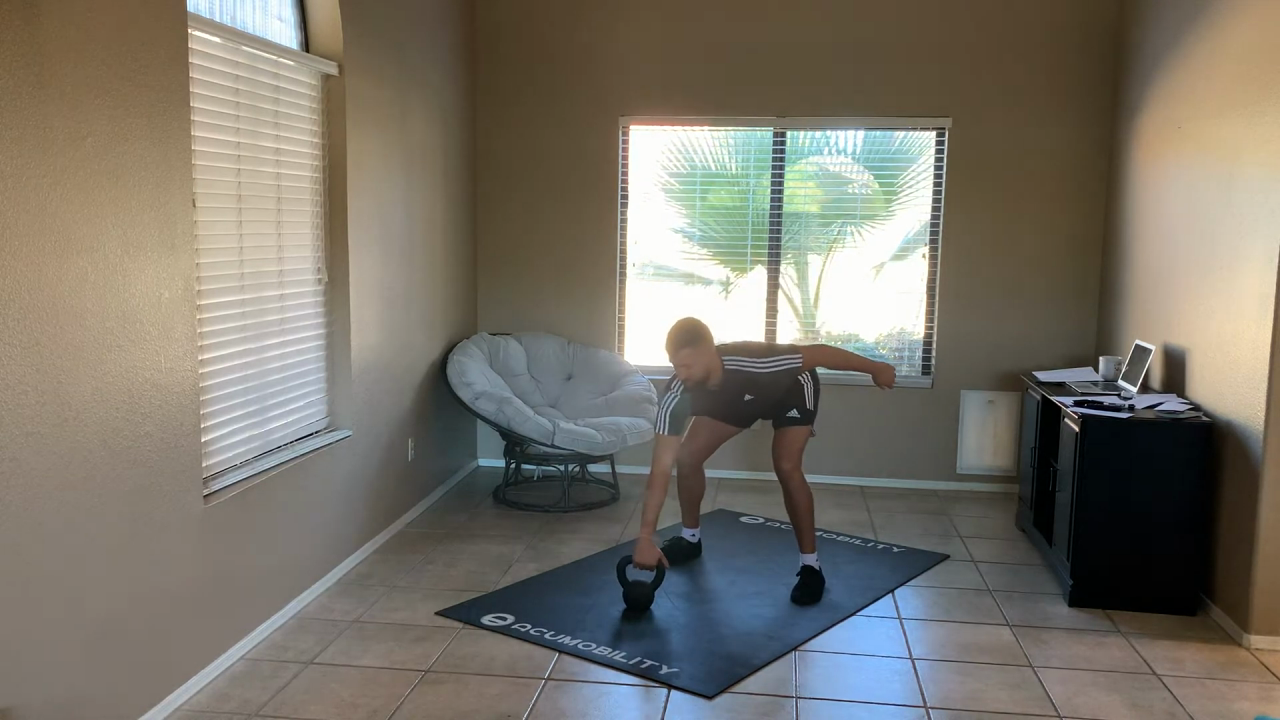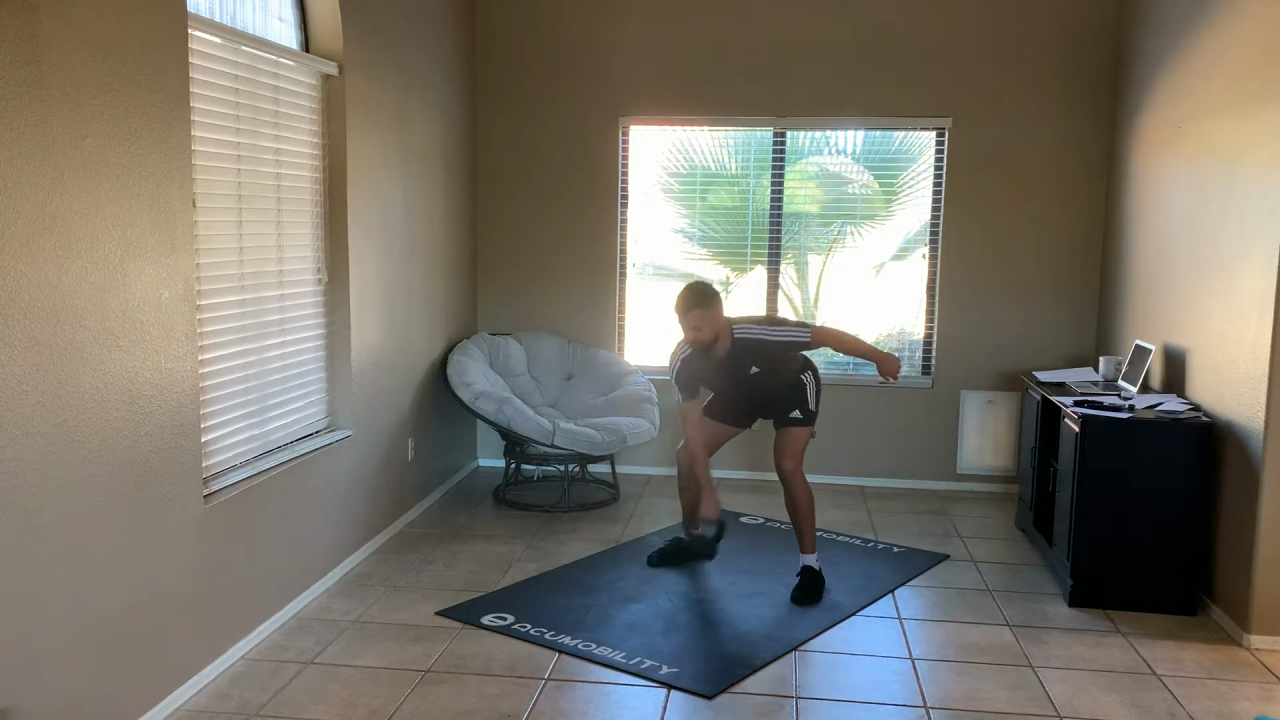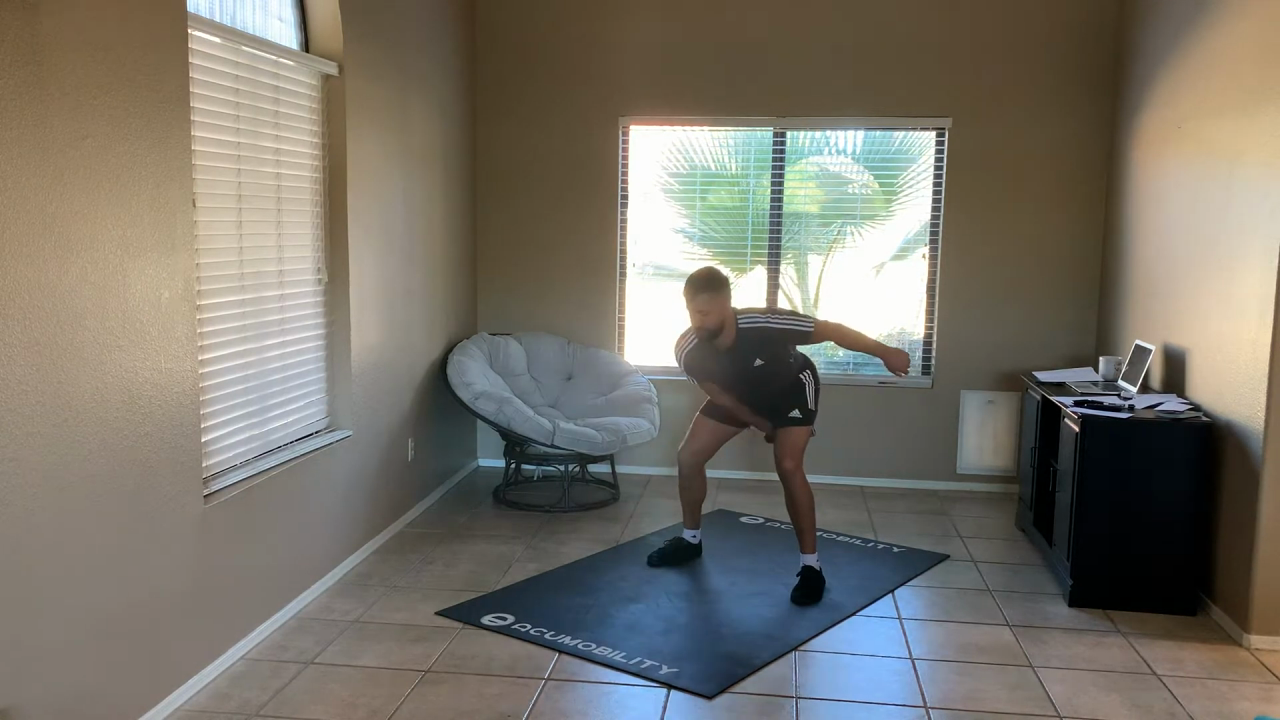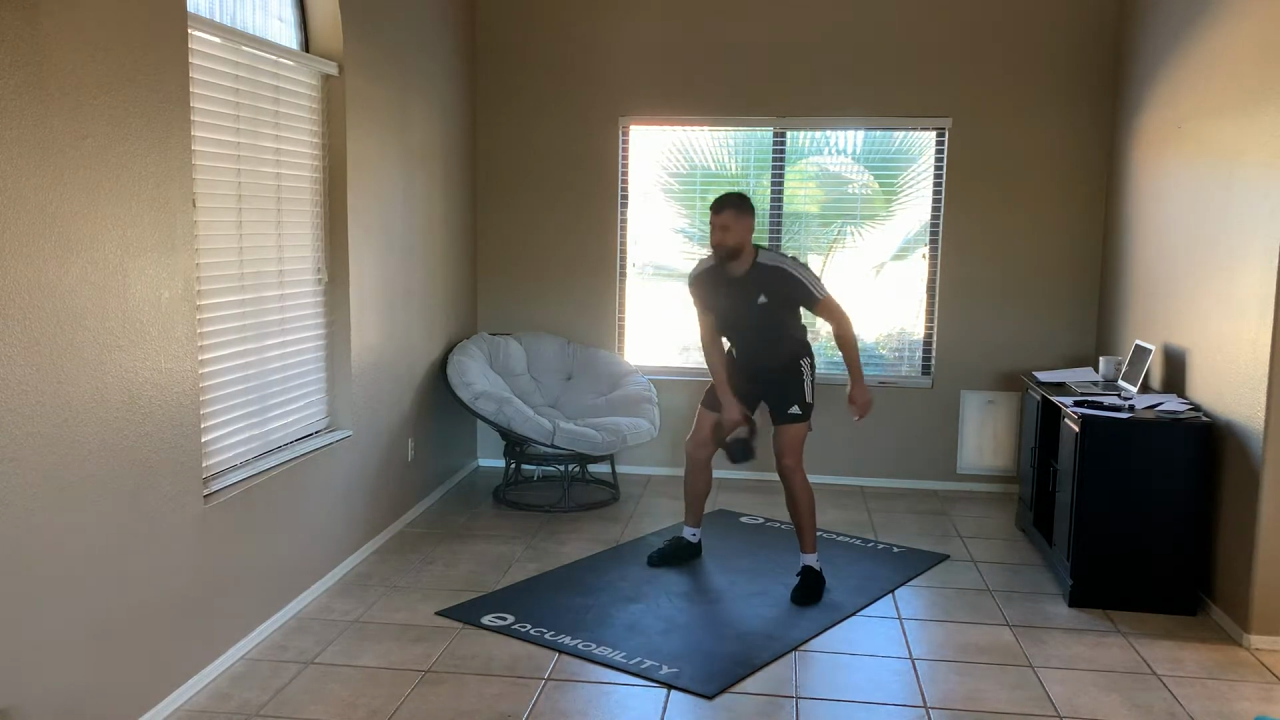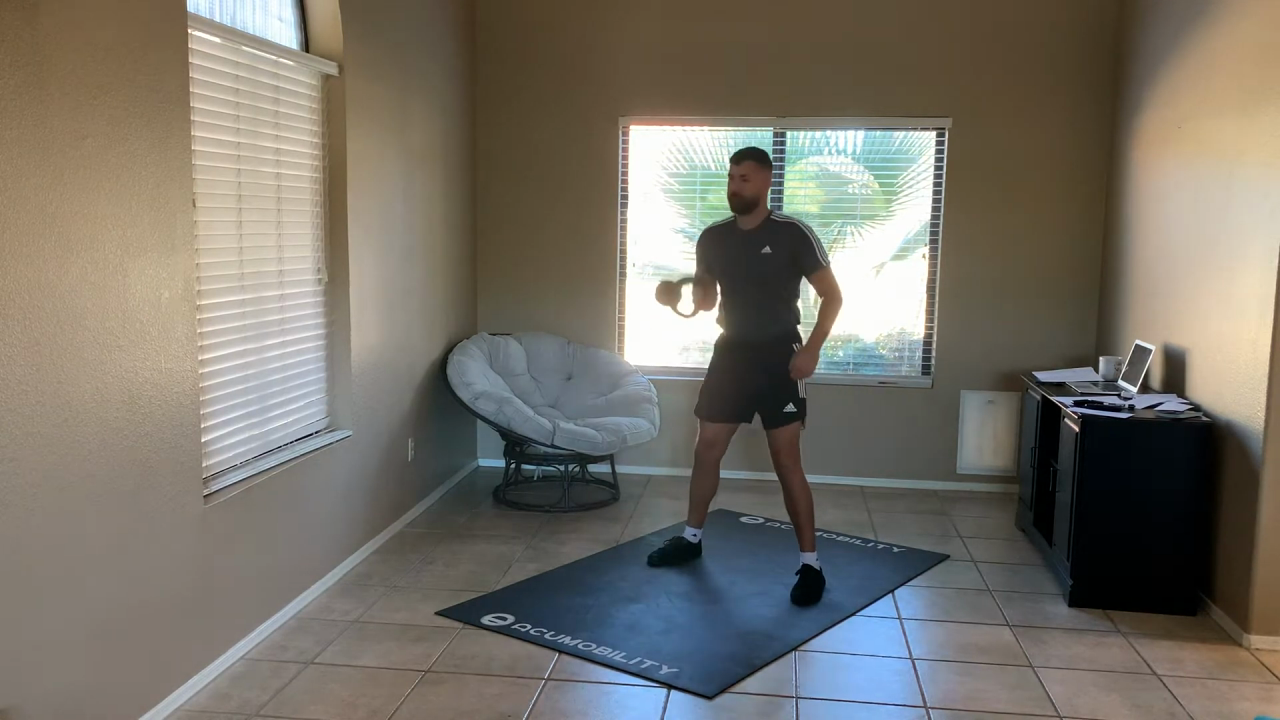
dt=0.3s
person 1, frame 1
left shoulder: (753, 363)
right shoulder: (677, 396)
left elbow: (818, 353)
right elbow: (661, 468)
left wrist: (875, 368)
right wrist: (646, 539)
left hip: (790, 390)
right hip: (733, 399)
left knee: (786, 467)
right knee: (687, 456)
left ankle: (811, 566)
right ankle: (690, 539)
person 1, frame 2
left shoulder: (761, 334)
right shoulder: (684, 361)
left elbow: (826, 336)
right elbow: (692, 429)
left wrist: (880, 358)
right wrist: (707, 494)
left hip: (793, 388)
right hip: (737, 394)
left knee: (788, 467)
right knee: (687, 455)
left ankle: (810, 566)
right ankle: (691, 537)
person 1, frame 3
left shoulder: (767, 326)
right shoulder: (689, 350)
left elbow: (833, 331)
right elbow: (720, 396)
left wrist: (886, 353)
right wrist: (762, 426)
left hip: (792, 387)
right hip: (739, 395)
left knee: (788, 465)
right knee: (689, 456)
left ankle: (811, 567)
right ankle: (690, 539)
person 1, frame 4
left shoulder: (783, 271)
right shoulder: (703, 277)
left elbow: (836, 319)
right elbow: (711, 339)
left wrist: (857, 381)
right wrist: (728, 399)
left hip: (789, 369)
right hip: (740, 368)
left knee: (788, 464)
right knee: (698, 448)
left ankle: (810, 566)
right ankle: (690, 538)
person 1, frame 5
left shoulder: (793, 234)
right shoulder: (713, 237)
left elbow: (832, 295)
right elbow: (706, 301)
left wrist: (812, 347)
right wrist: (700, 293)
left hip: (778, 354)
right hip: (730, 351)
left knee: (785, 460)
right knee: (706, 448)
left ankle: (810, 564)
right ankle: (691, 538)
